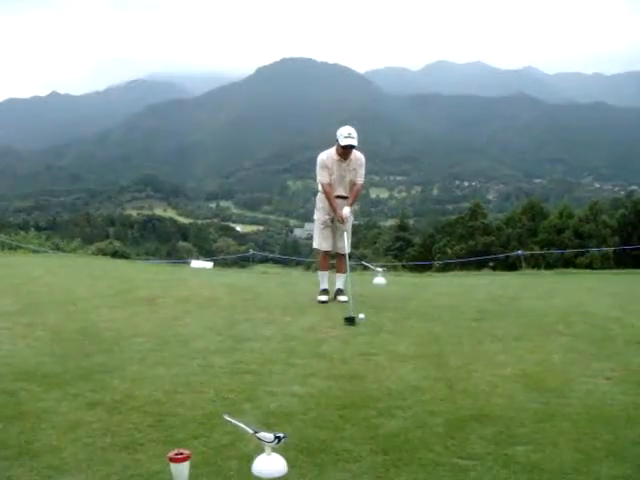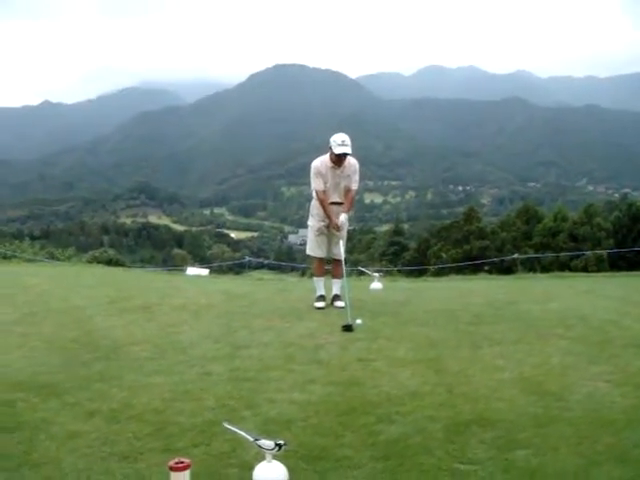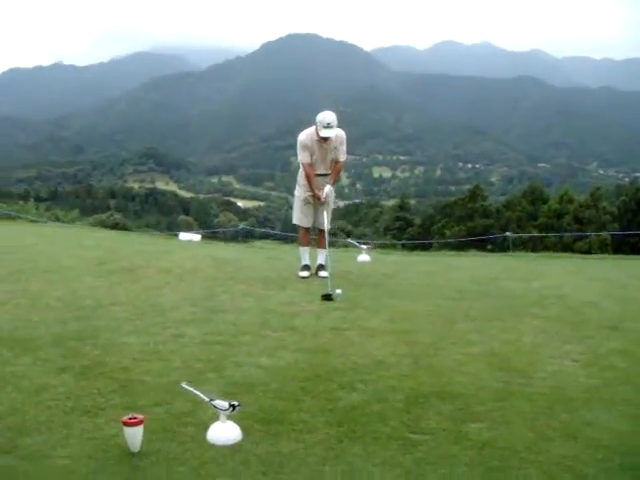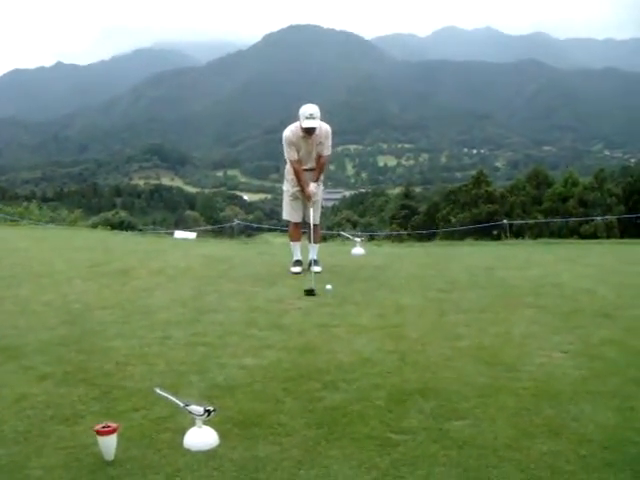
dt=1s
person 1, frame 1
left shoulder: (359, 158)
right shoulder: (324, 158)
left elbow: (357, 185)
right elbow: (326, 187)
left wrist: (348, 206)
right wrist: (336, 211)
left hip: (346, 204)
right hip: (326, 203)
left knee: (342, 250)
right knee: (323, 248)
left ankle: (339, 288)
right ankle: (324, 288)
person 1, frame 2
left shoulder: (353, 164)
right shoulder: (317, 165)
left elbow: (351, 191)
right elbow: (321, 194)
left wrist: (344, 214)
right wrist: (331, 218)
left hip: (341, 211)
right hip: (320, 210)
left knee: (338, 256)
right knee: (318, 255)
left ankle: (336, 293)
right ankle: (320, 294)
person 1, frame 3
left shoulder: (340, 136)
right shoulder: (304, 137)
left elbow: (339, 163)
right elbow: (307, 167)
left wrist: (329, 185)
right wrist: (314, 190)
left hip: (327, 181)
right hip: (307, 181)
left knee: (323, 226)
right knee: (304, 224)
left ankle: (321, 263)
right ankle: (305, 263)
person 1, frame 4
left shoulder: (325, 130)
right shoulder: (289, 134)
left elbow: (323, 158)
right elbow: (295, 164)
left wrist: (313, 183)
right wrist: (304, 188)
left hip: (315, 177)
right hip: (295, 177)
left knee: (315, 221)
right knee: (294, 220)
left ankle: (314, 258)
right ankle: (297, 258)
